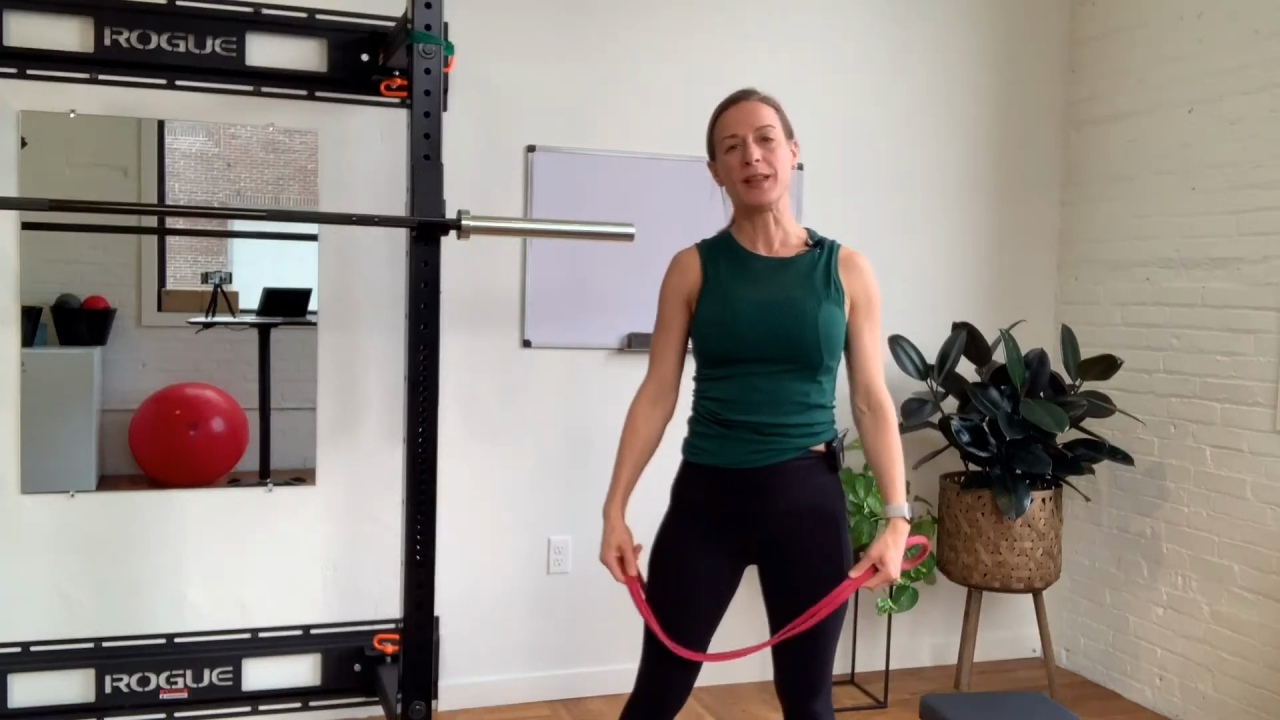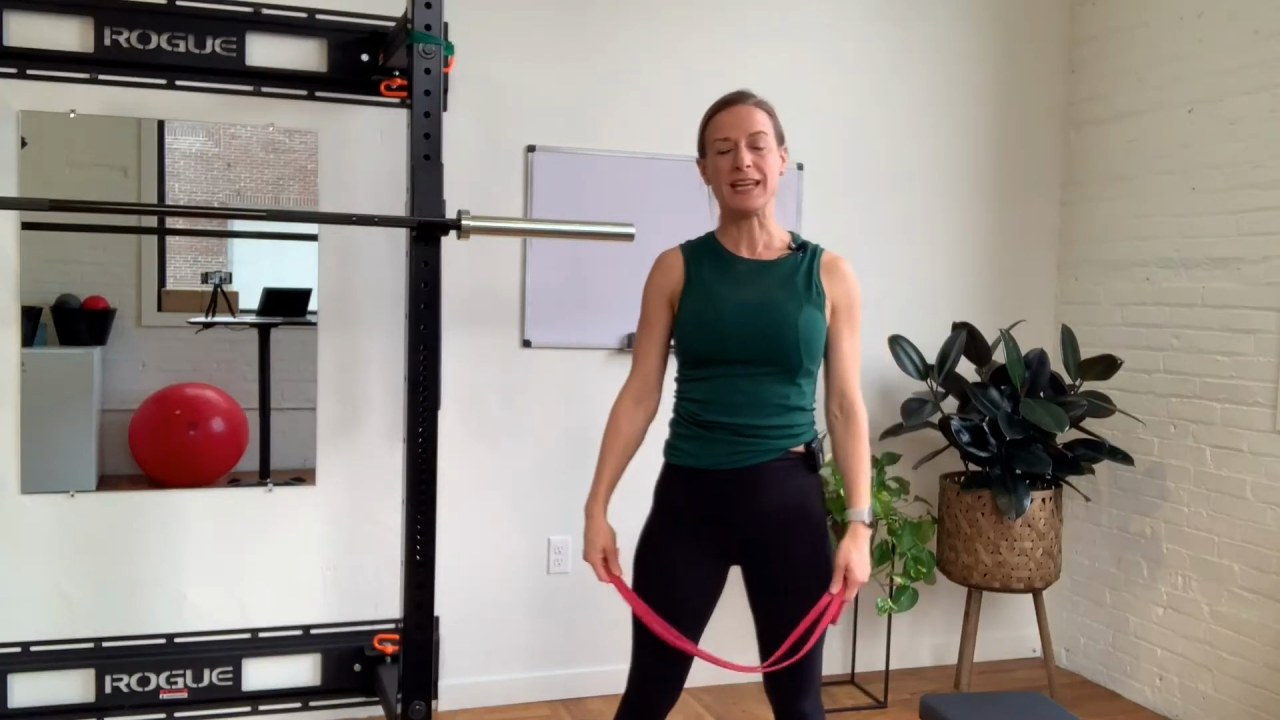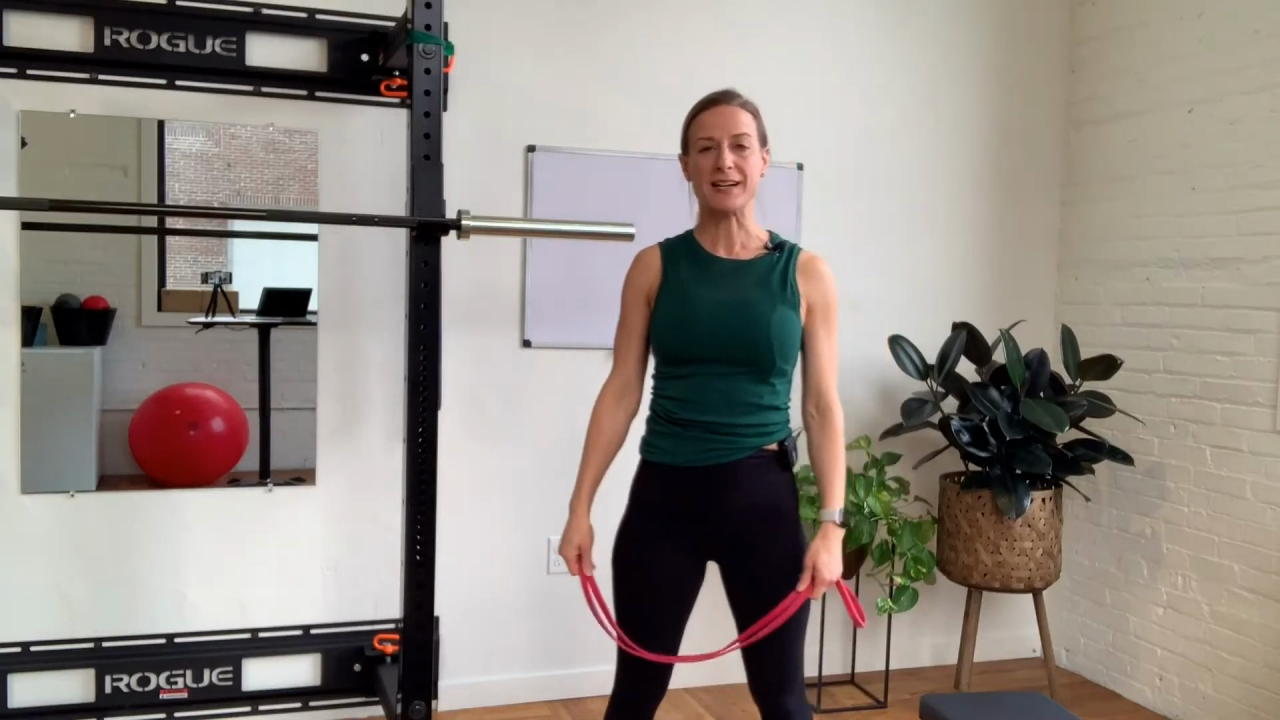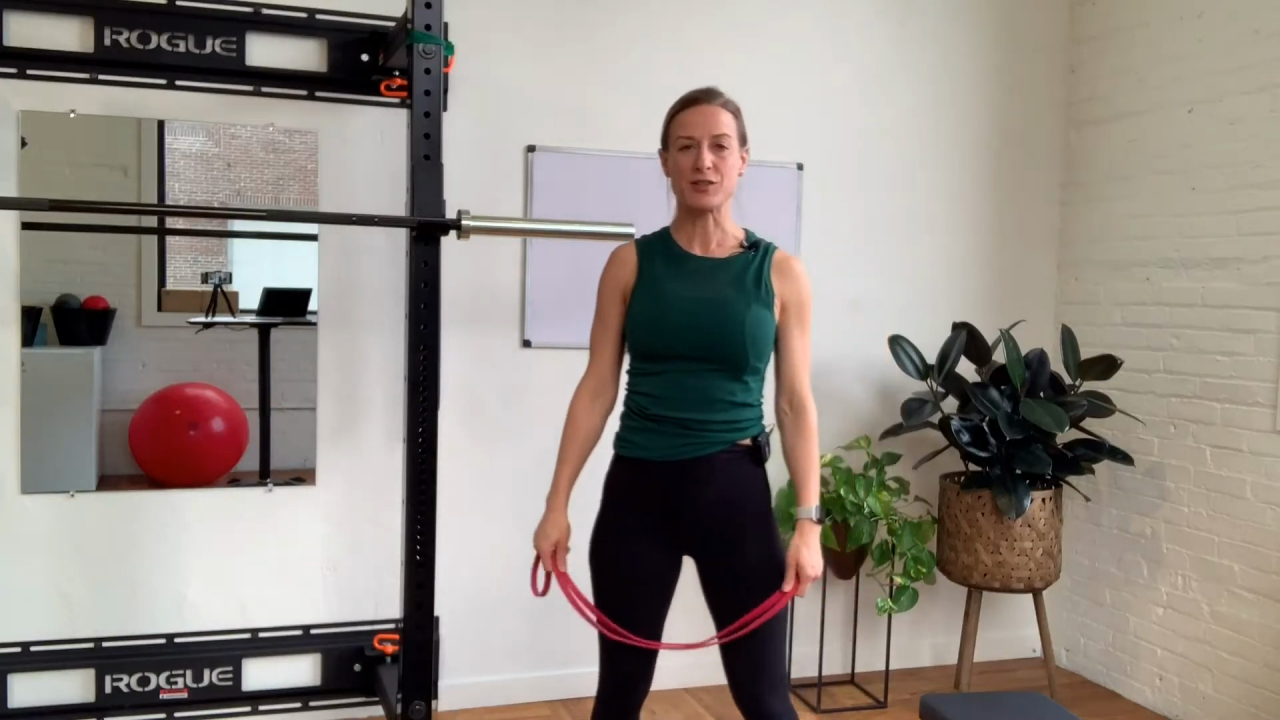
dt=0.2s
person 1, frame 1
left shoulder: (846, 269)
right shoulder: (693, 267)
left elbow: (871, 400)
right elbow: (657, 394)
left wrist: (896, 517)
right wrist: (615, 509)
left hip: (805, 497)
right hip: (705, 496)
person 1, frame 2
left shoulder: (827, 273)
right shoulder: (676, 268)
left elbow: (845, 406)
right elbow: (640, 393)
left wrist: (859, 524)
right wrist: (597, 508)
left hip: (786, 498)
right hip: (688, 498)
person 1, frame 3
left shoulder: (804, 273)
right shoulder: (655, 266)
left elbow: (822, 407)
right elbow: (621, 391)
left wrist: (831, 525)
right wrist: (580, 508)
left hip: (760, 495)
right hip: (663, 496)
person 1, frame 4
left shoulder: (779, 272)
right shoulder: (631, 263)
left elbow: (795, 403)
right elbow: (597, 388)
left wrist: (808, 523)
right wrist: (557, 503)
left hip: (732, 488)
right hip: (637, 490)
